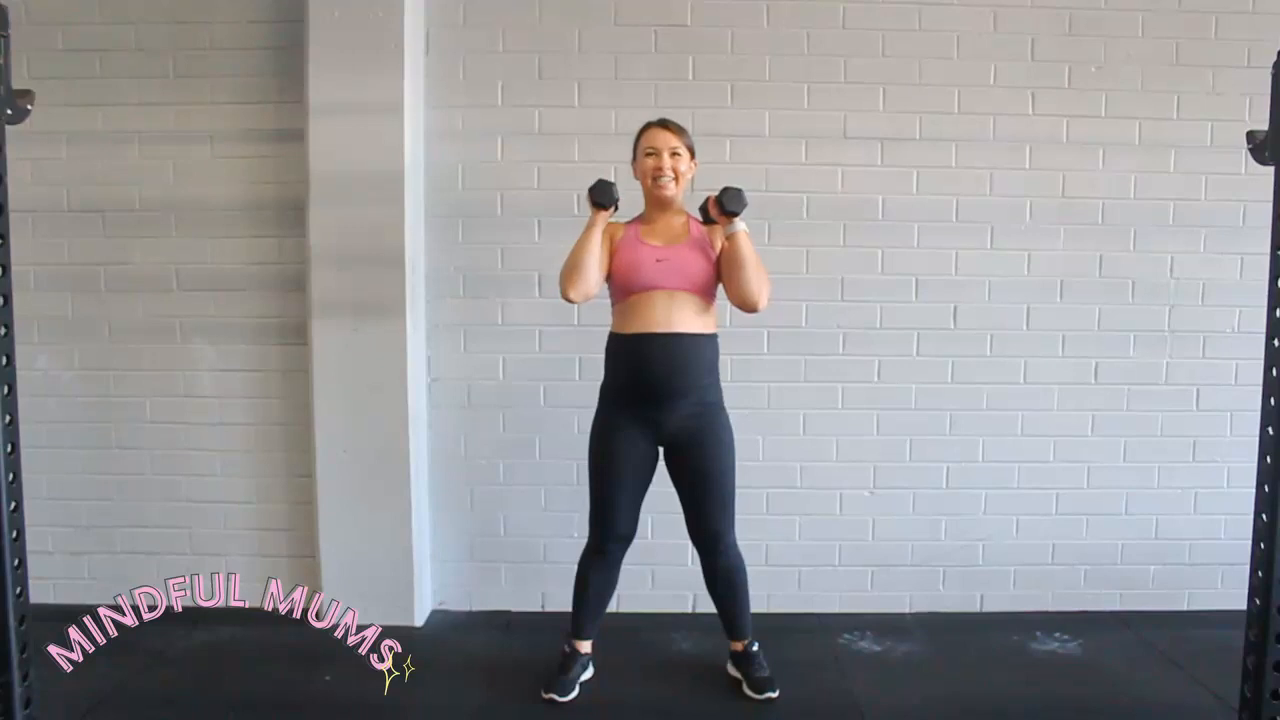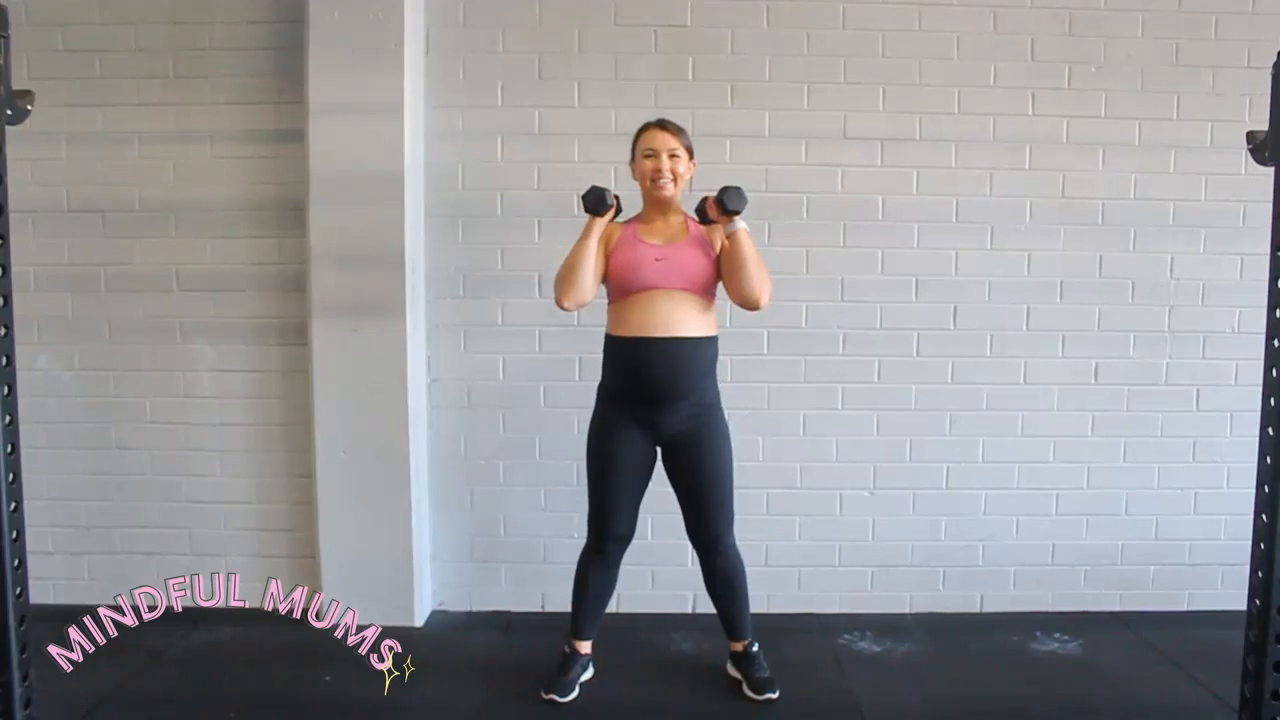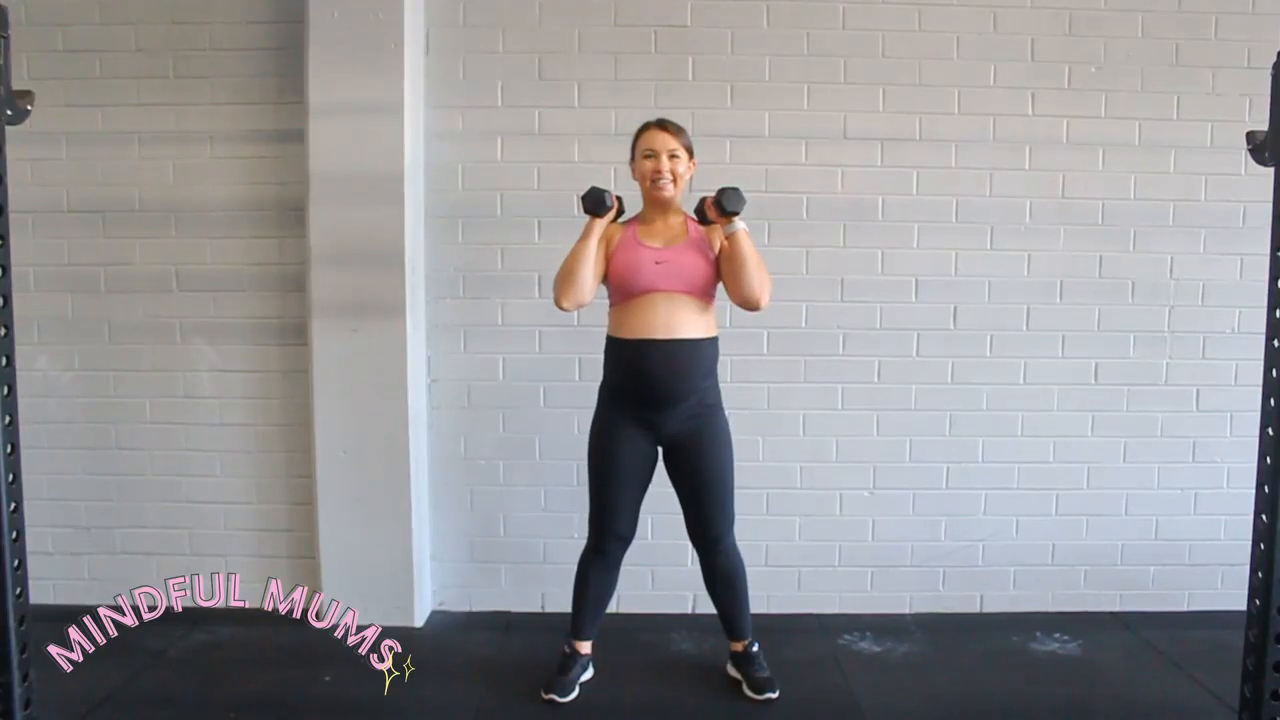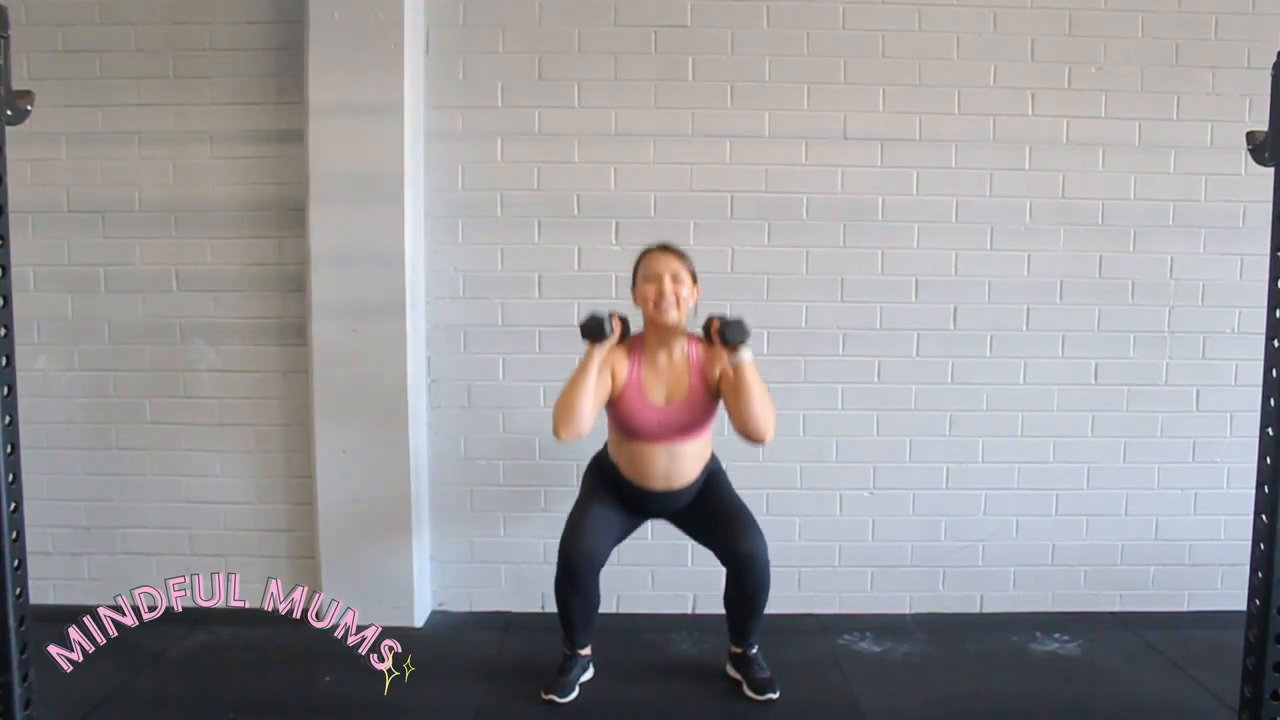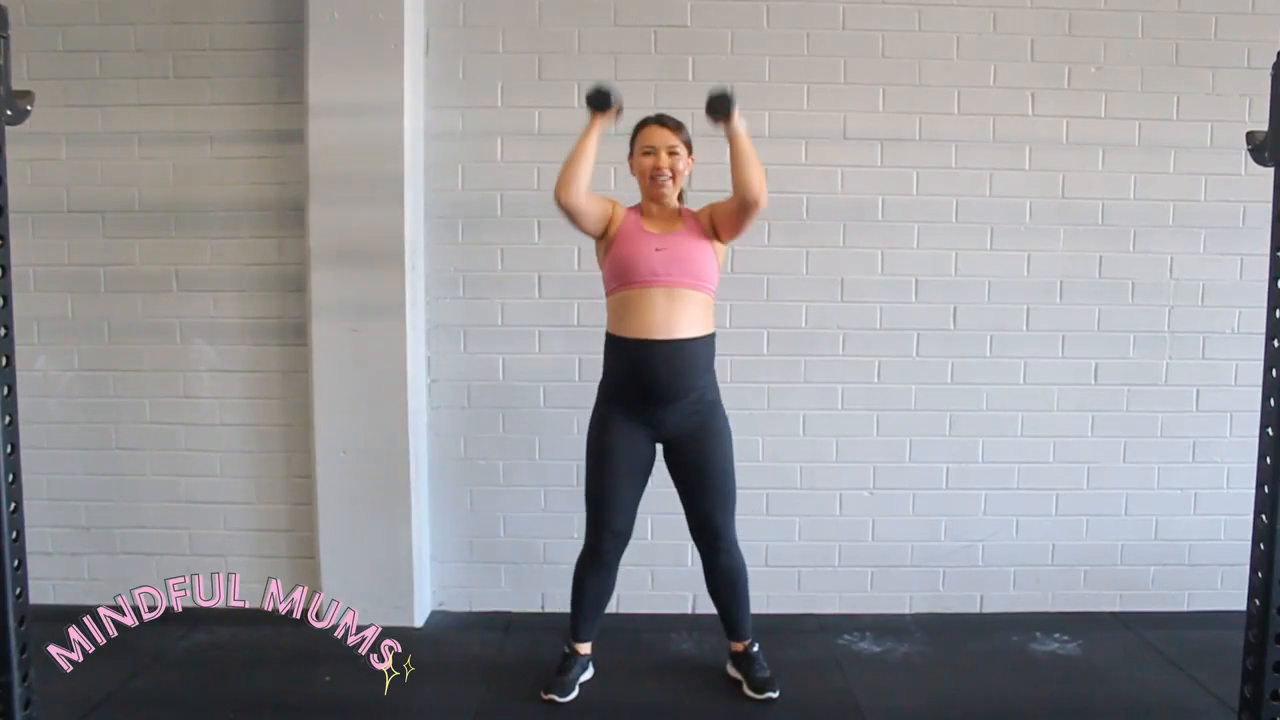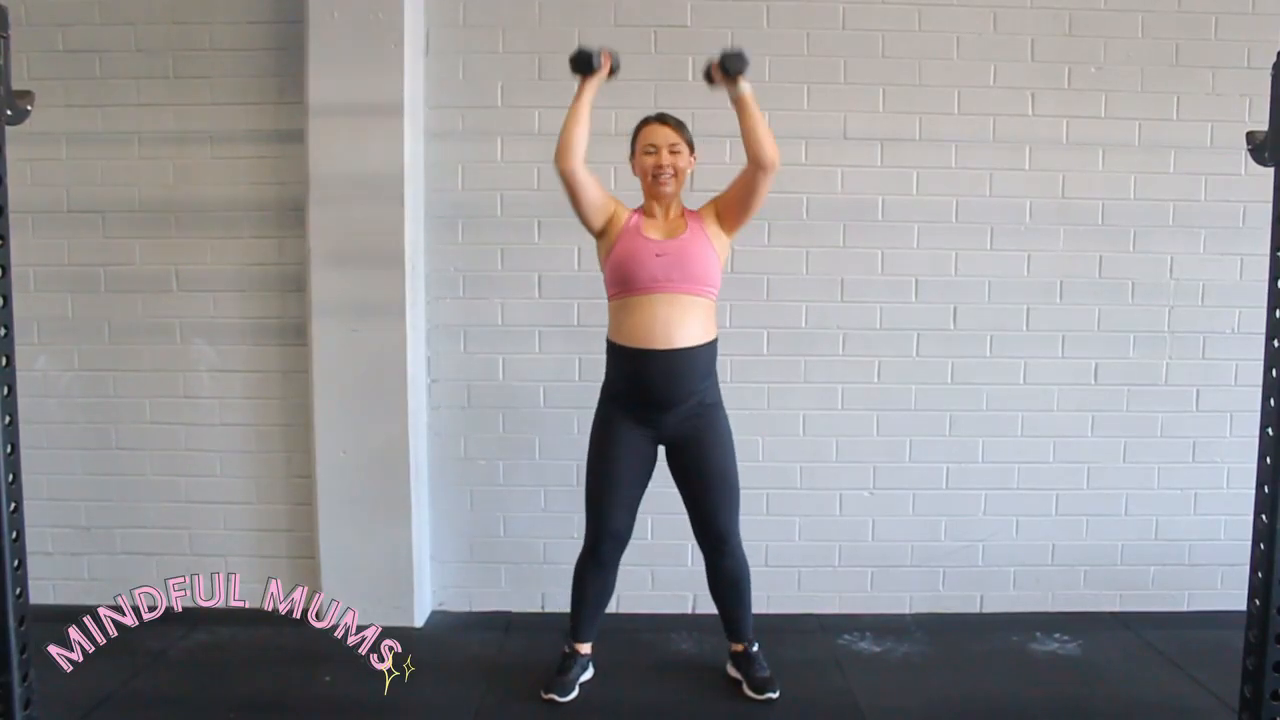
dt=0.7s
person 1, frame 1
left shoulder: (714, 234)
right shoulder: (616, 235)
left elbow: (754, 299)
right elbow: (574, 289)
left wrist: (735, 224)
right wrist: (597, 220)
left hip: (698, 403)
right hip: (626, 402)
left knee: (716, 536)
right knee: (609, 535)
left ankle: (744, 651)
right ankle: (578, 652)
person 1, frame 2
left shoulder: (714, 233)
right shoulder: (613, 234)
left elbow: (755, 296)
right elbow: (568, 297)
left wrist: (735, 222)
right wrist: (593, 224)
left hip: (695, 404)
right hip: (623, 403)
left knee: (715, 538)
right knee: (607, 536)
left ankle: (744, 652)
right ankle: (578, 653)
person 1, frame 3
left shoulder: (712, 235)
right shoulder: (614, 235)
left elbow: (755, 297)
right elbow: (568, 298)
left wrist: (734, 223)
right wrist: (594, 224)
left hip: (696, 402)
right hip: (624, 402)
left knee: (716, 538)
right knee: (608, 537)
left ankle: (744, 652)
right ankle: (578, 654)
person 1, frame 4
left shoulder: (713, 360)
right shoulder: (615, 361)
left elbow: (761, 431)
right elbow: (566, 430)
left wrist: (740, 354)
right wrist: (595, 353)
left hip: (697, 488)
right hip: (618, 488)
left knee: (750, 554)
right knee: (577, 557)
left ankle: (743, 652)
right ankle: (578, 656)
person 1, frame 5
left shoulder: (710, 222)
right shoulder: (614, 221)
left elbow: (755, 196)
right elbow: (567, 195)
left wrist: (732, 126)
right wrist: (596, 125)
left hip: (695, 398)
right hip: (624, 398)
left knee: (717, 537)
right knee: (605, 537)
left ankle: (743, 651)
right ankle: (578, 655)
person 1, frame 6
left shoulder: (714, 222)
right shoulder: (614, 221)
left elbow: (765, 164)
right elbow: (569, 164)
left wrist: (739, 90)
right wrist: (589, 88)
left hip: (697, 403)
right hip: (626, 404)
left knee: (720, 539)
right knee: (606, 540)
left ankle: (743, 653)
right ankle: (578, 656)
